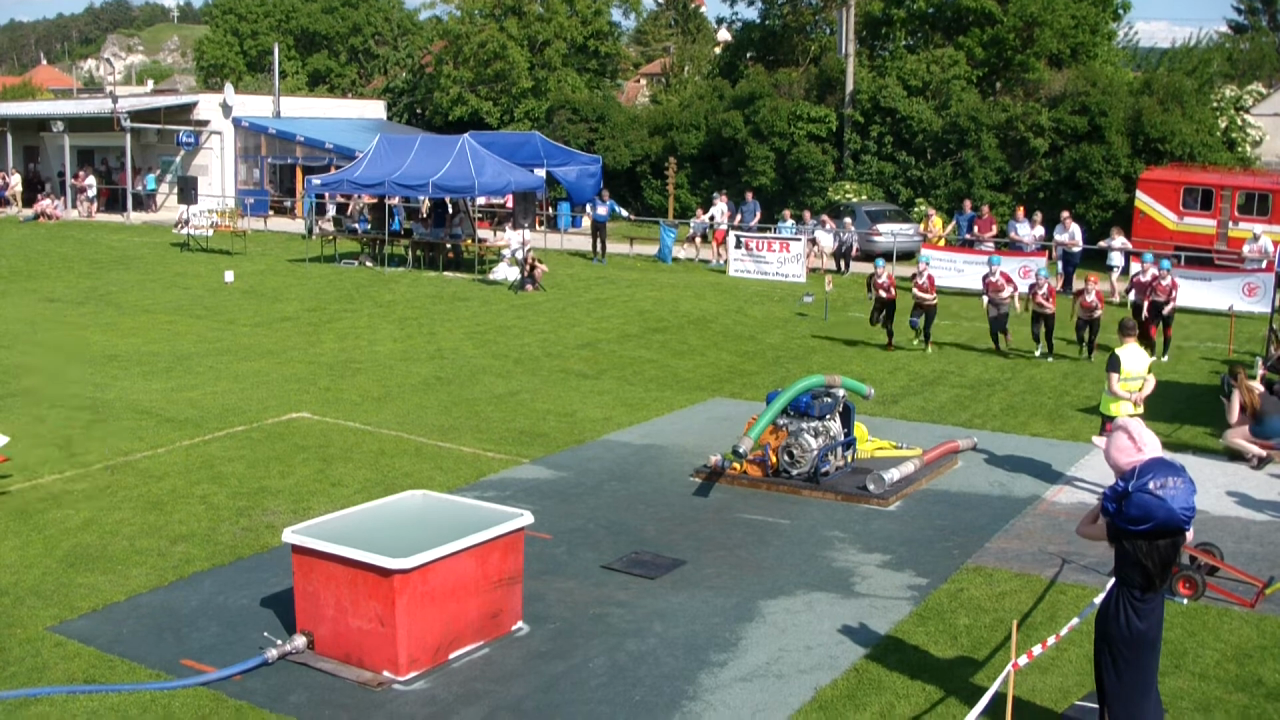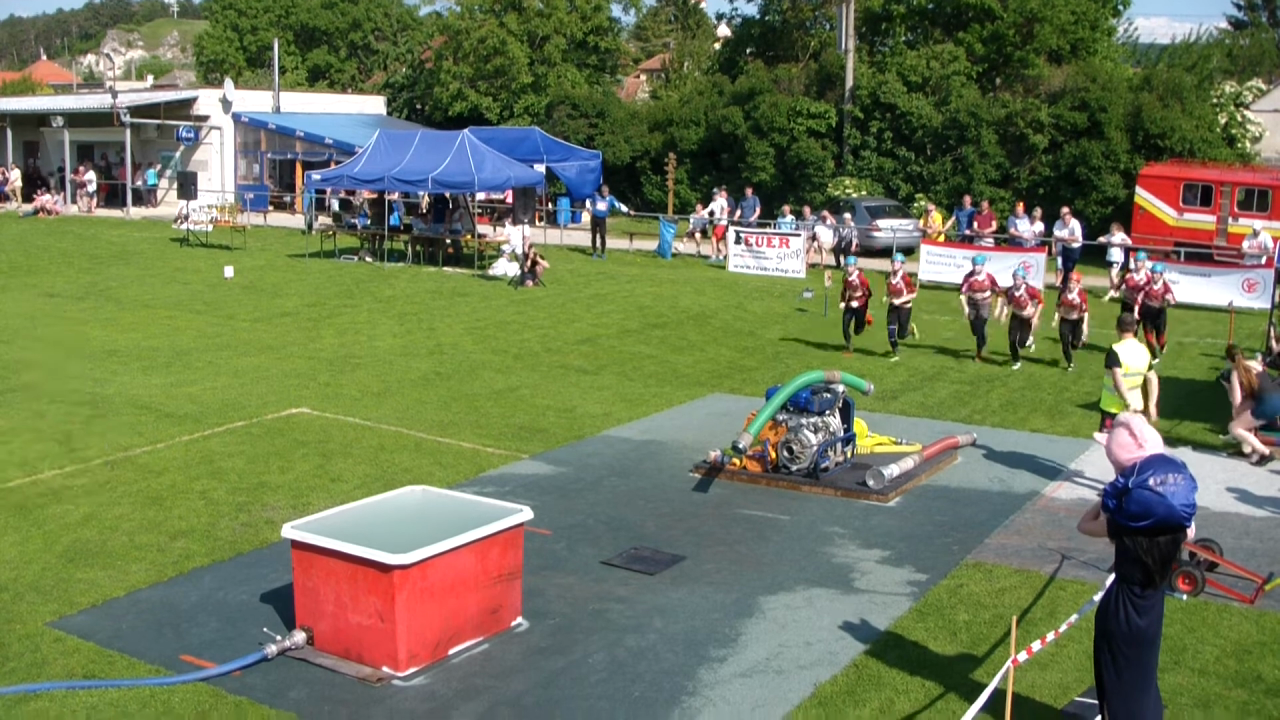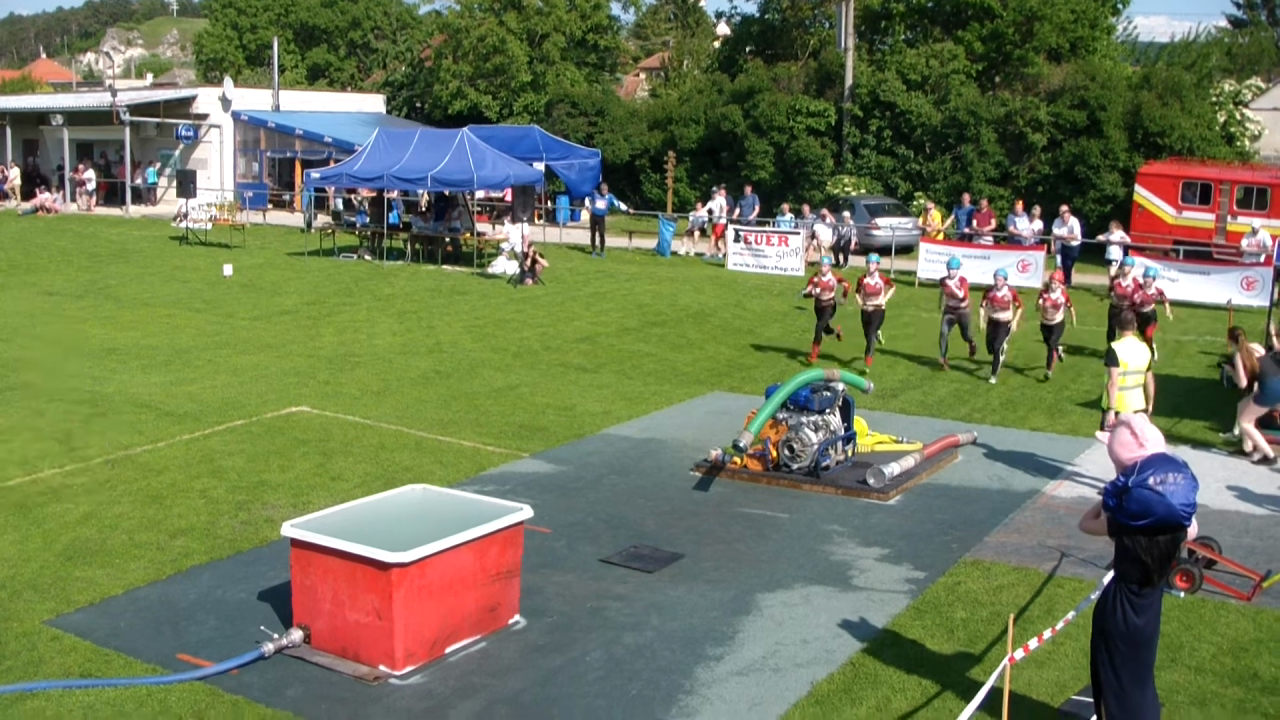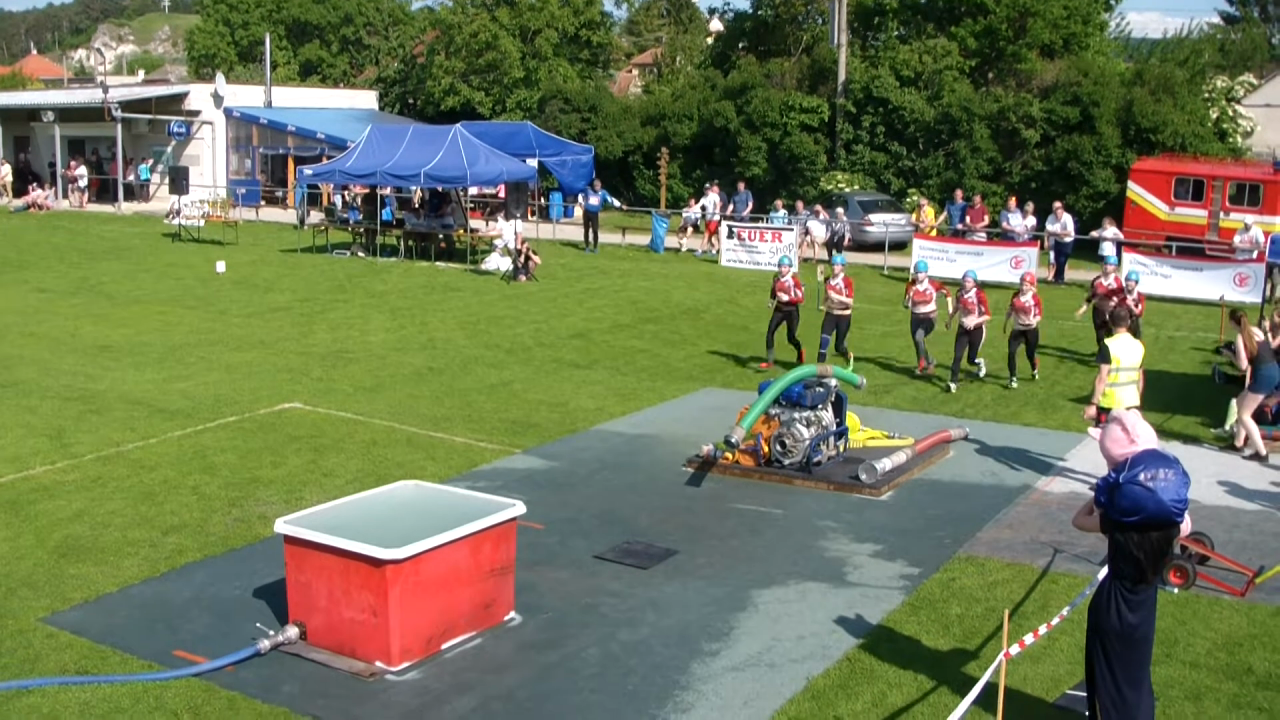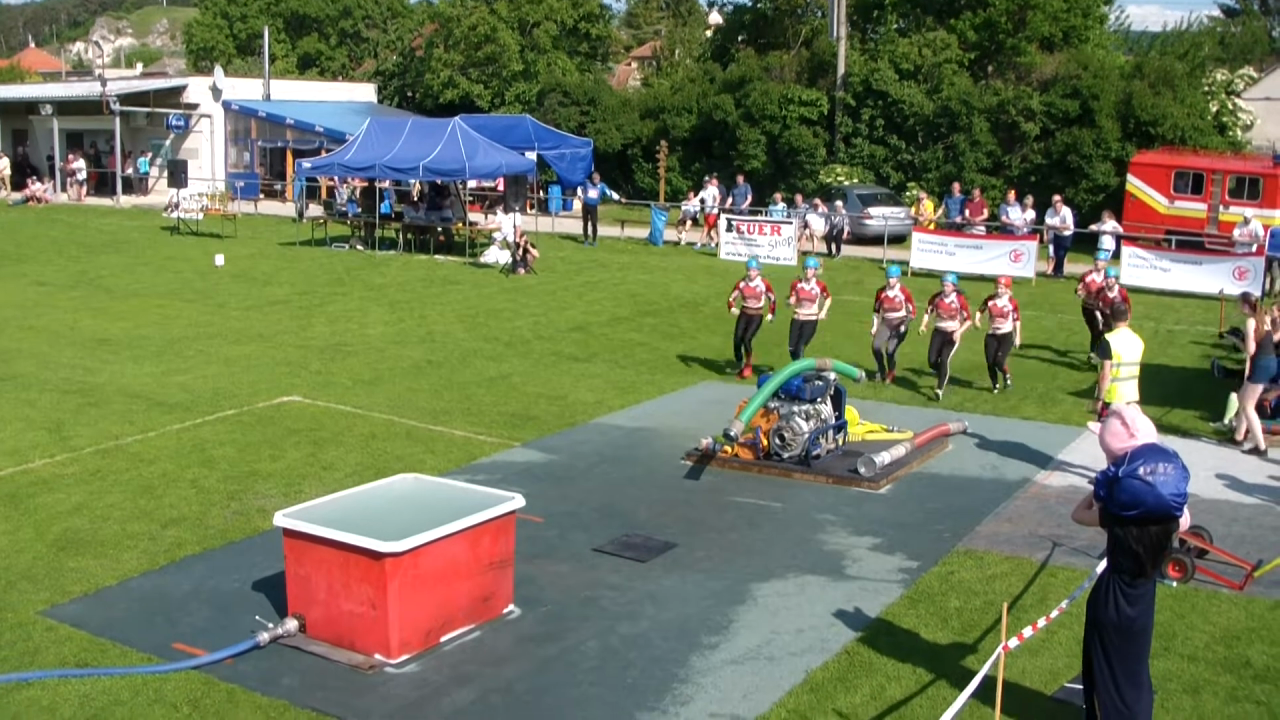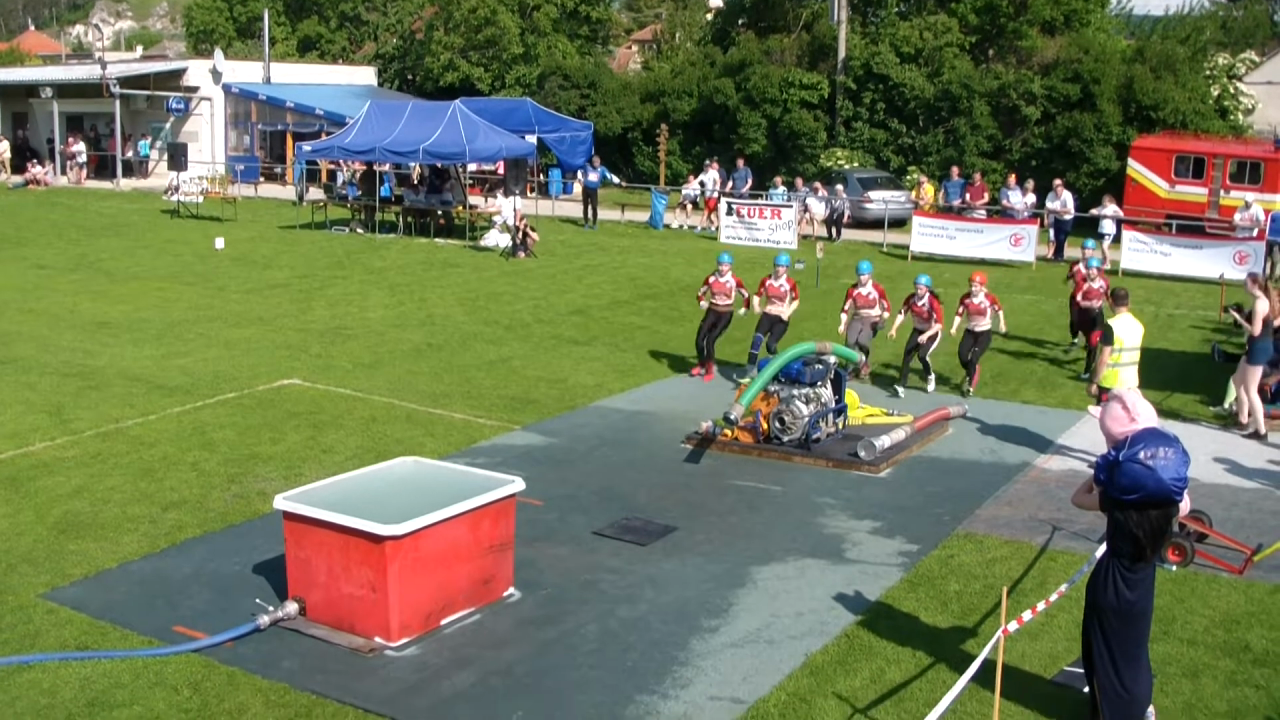
dt=0.2s
person 1, frame 1
left shoulder: (1125, 528)
right shoulder: (1176, 527)
left elbow: (1083, 527)
left wrist: (1109, 499)
left hip: (1122, 612)
right hip: (1152, 607)
left knee: (1120, 685)
right knee: (1143, 676)
person 1, frame 2
left shoulder: (1125, 524)
right shoulder: (1177, 522)
left elbow: (1084, 524)
right elbow: (1187, 532)
left wrist: (1110, 497)
left hip: (1122, 607)
right hip: (1152, 602)
left knee: (1119, 678)
right knee: (1143, 671)
person 1, frame 3
left shoulder: (1125, 522)
right shoulder: (1179, 520)
left elbow: (1086, 522)
right elbow: (1190, 531)
left wrist: (1113, 495)
left hip: (1120, 605)
right hip: (1150, 600)
left knee: (1116, 675)
right knee: (1140, 668)
person 1, frame 4
left shoulder: (1117, 519)
right shoulder: (1172, 517)
left elbow: (1079, 519)
right elbow: (1184, 527)
left wrist: (1104, 492)
left hip: (1115, 601)
right hip: (1145, 597)
left knee: (1110, 670)
right knee: (1136, 664)
person 1, frame 5
left shoulder: (1117, 513)
right shoulder: (1171, 512)
left elbow: (1079, 513)
right elbow: (1183, 521)
left wrist: (1103, 485)
left hip: (1114, 595)
right hip: (1144, 589)
left knee: (1108, 663)
right knee: (1135, 655)
person 1, frame 6
left shoulder: (1117, 498)
right shoulder: (1171, 496)
left elbow: (1078, 497)
right elbow: (1183, 506)
left wrist: (1104, 470)
left hip: (1113, 579)
right hip: (1143, 574)
left knee: (1107, 647)
right knee: (1134, 639)
